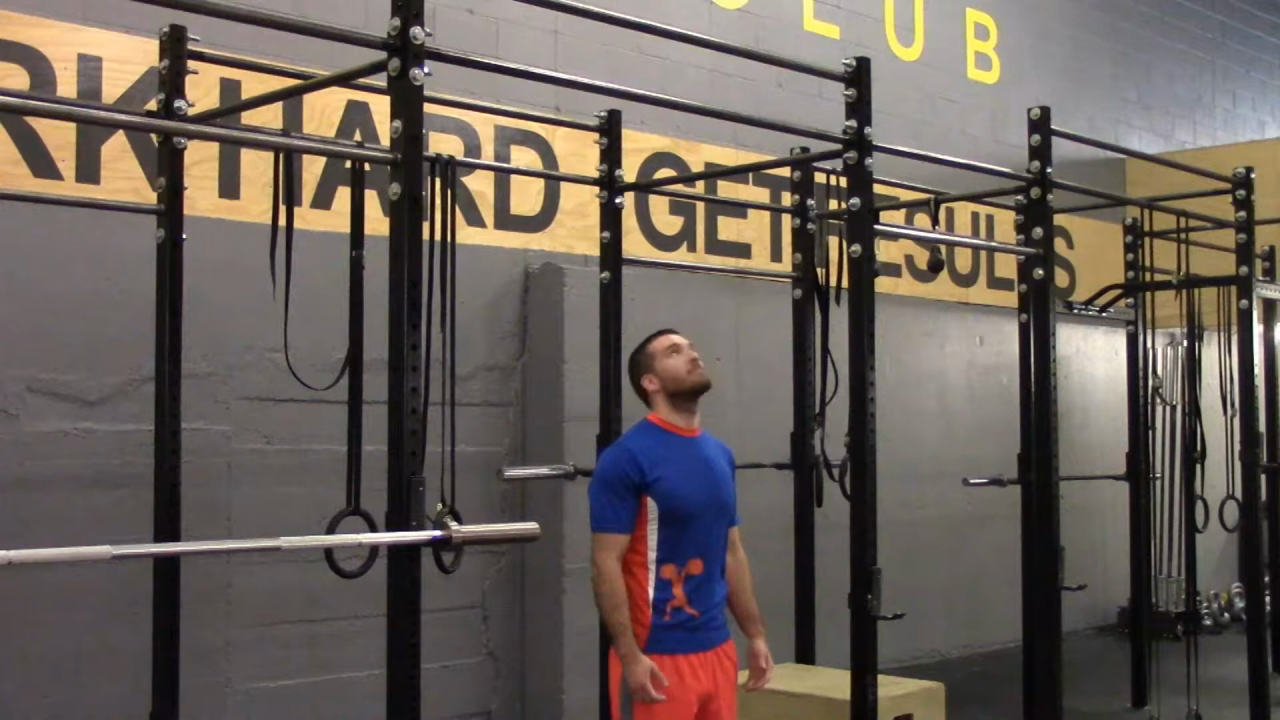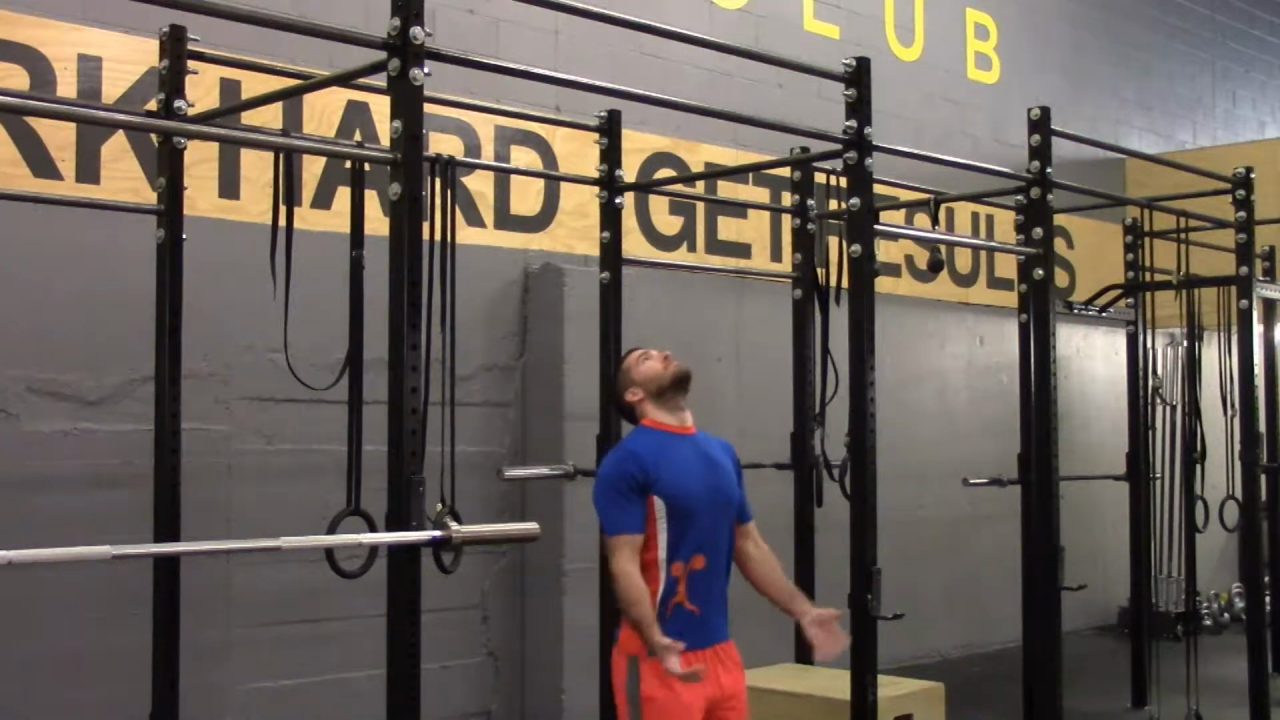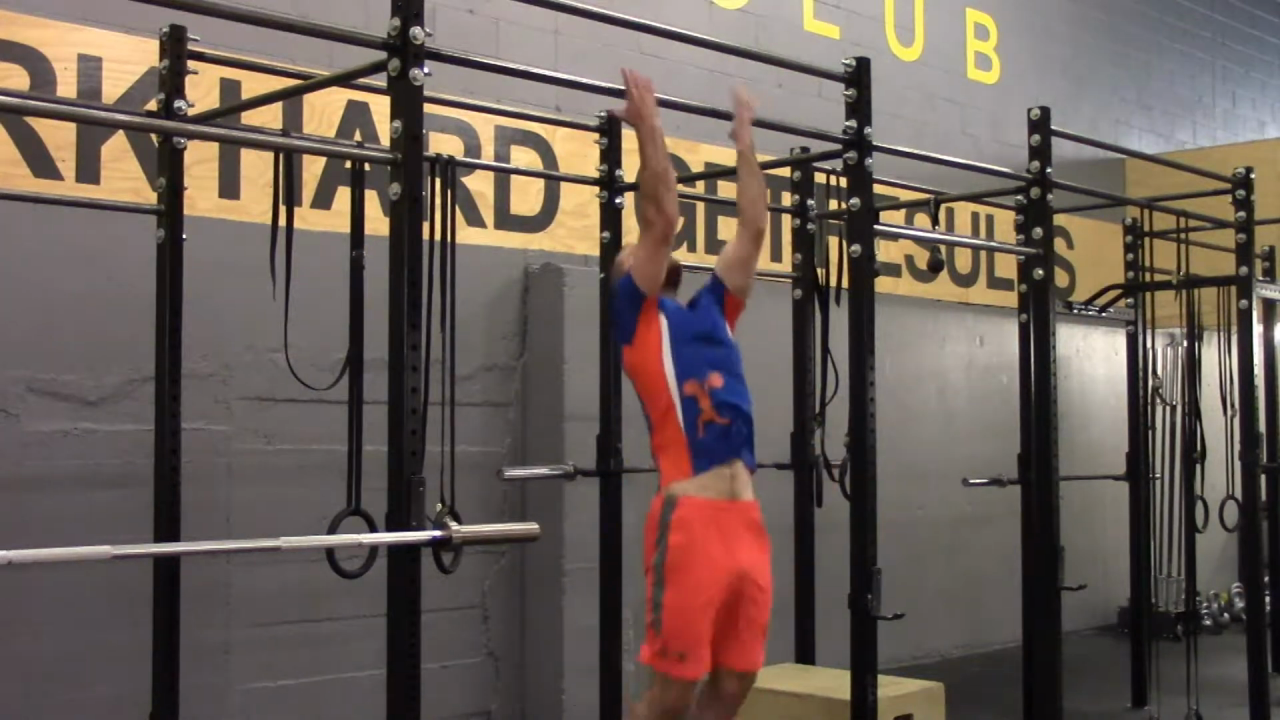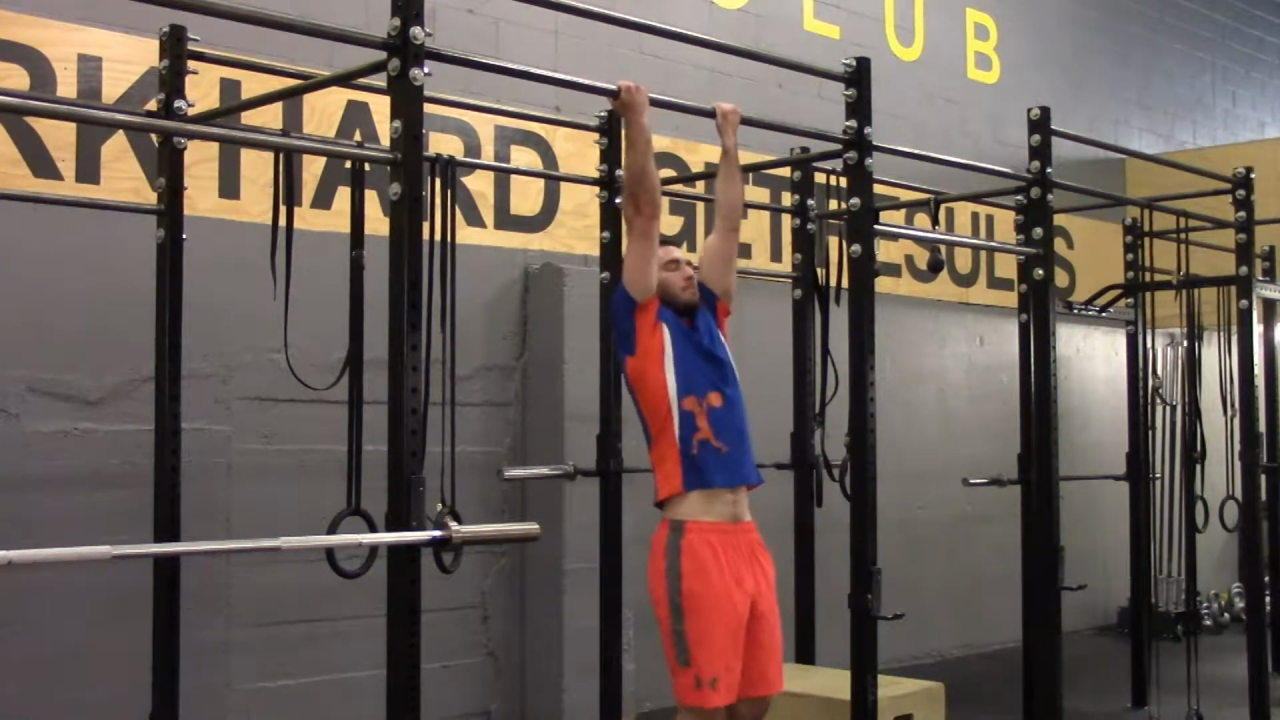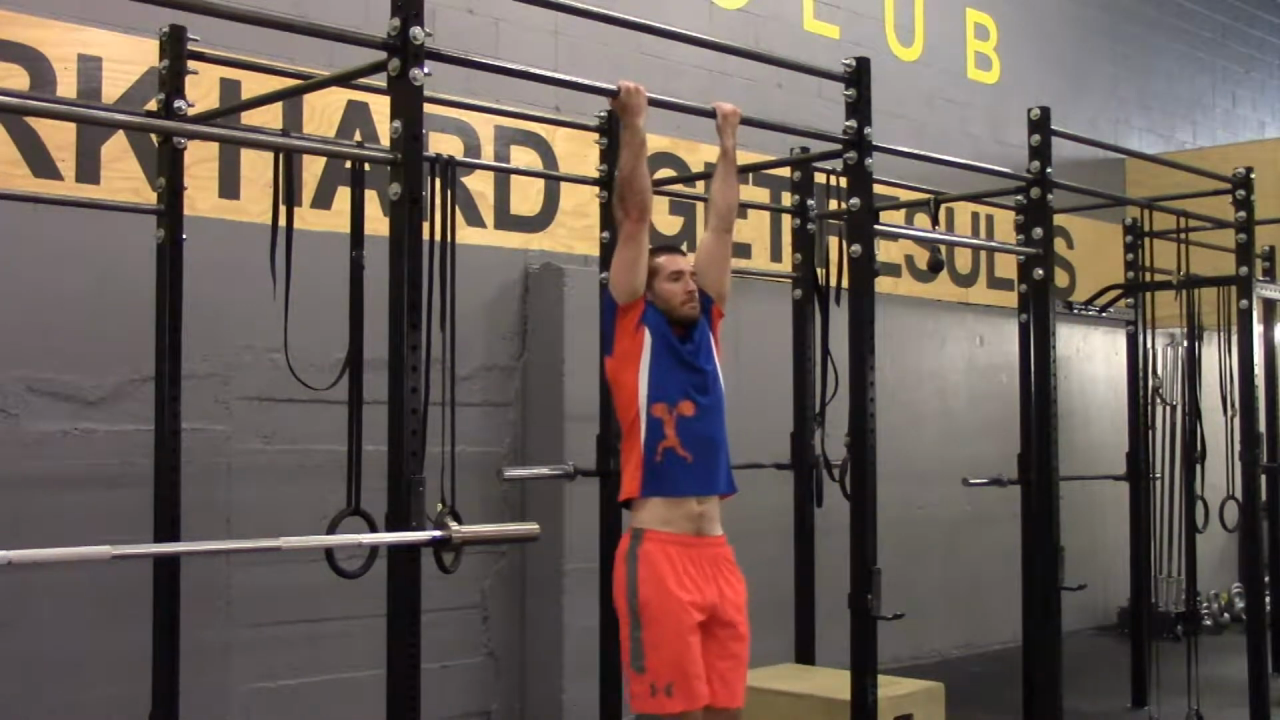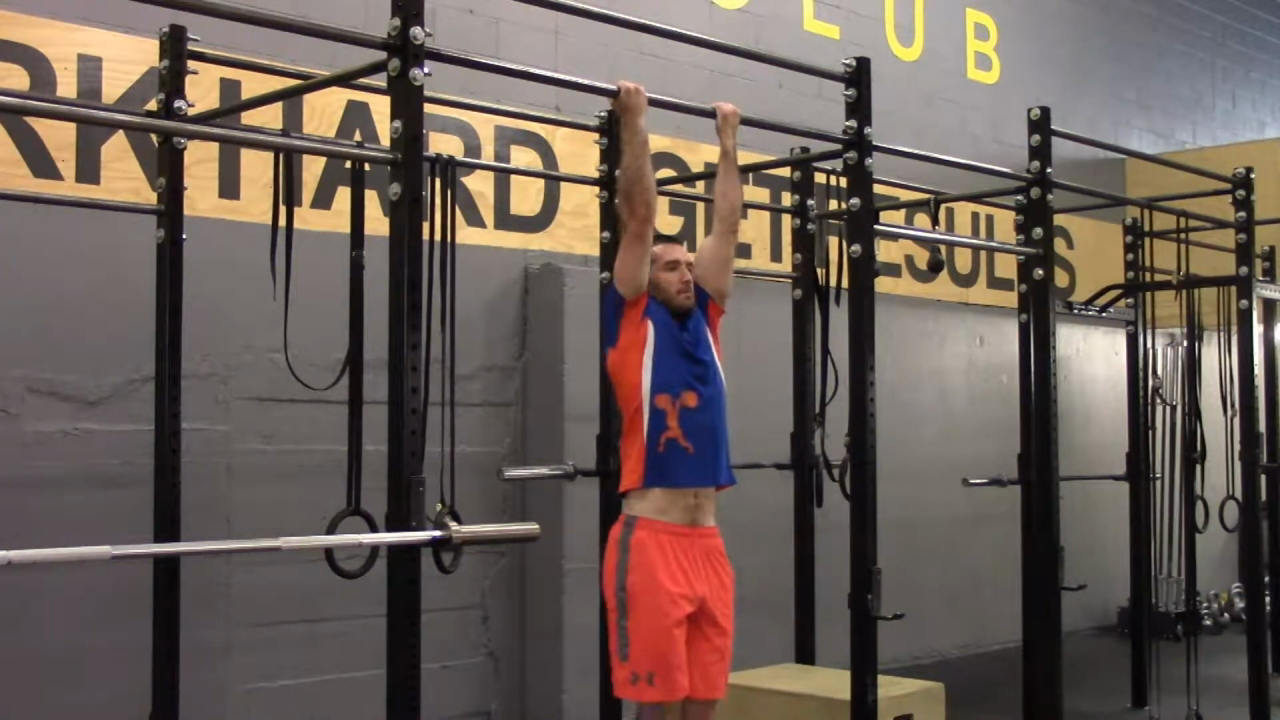
dt=0.5s
person 1, frame 1
left shoulder: (719, 454)
right shoulder: (627, 457)
right elbow: (606, 564)
left wrist: (755, 634)
right wrist: (628, 654)
left hip: (716, 649)
right hip: (655, 656)
person 1, frame 2
left shoulder: (721, 452)
right shoulder: (628, 461)
left elbow: (749, 546)
right elbow: (624, 564)
left wrist: (803, 611)
right wrist: (655, 642)
left hip: (719, 651)
right hip: (661, 656)
person 1, frame 3
left shoulder: (711, 314)
right shoulder: (639, 320)
left elbow: (753, 230)
right elbow: (662, 218)
left wrist: (745, 137)
right wrist: (647, 126)
left hip: (747, 521)
right hip: (689, 523)
person 1, frame 4
left shoulder: (710, 322)
right shoulder: (643, 328)
left elbow: (727, 225)
right elbow: (644, 217)
left wrist: (728, 140)
right wrist: (636, 121)
left hip: (747, 542)
right hip: (693, 544)
person 1, frame 5
left shoulder: (705, 330)
right shoulder: (631, 331)
left elbow: (721, 227)
right elbow: (634, 218)
left wrist: (726, 140)
right wrist: (633, 124)
left hip: (717, 556)
right hip: (657, 556)
person 1, frame 6
left shoulder: (703, 321)
right shoulder: (632, 323)
left elbow: (725, 227)
right elbow: (638, 219)
left wrist: (727, 141)
right wrist: (634, 123)
left hip: (707, 547)
right hip: (650, 546)
